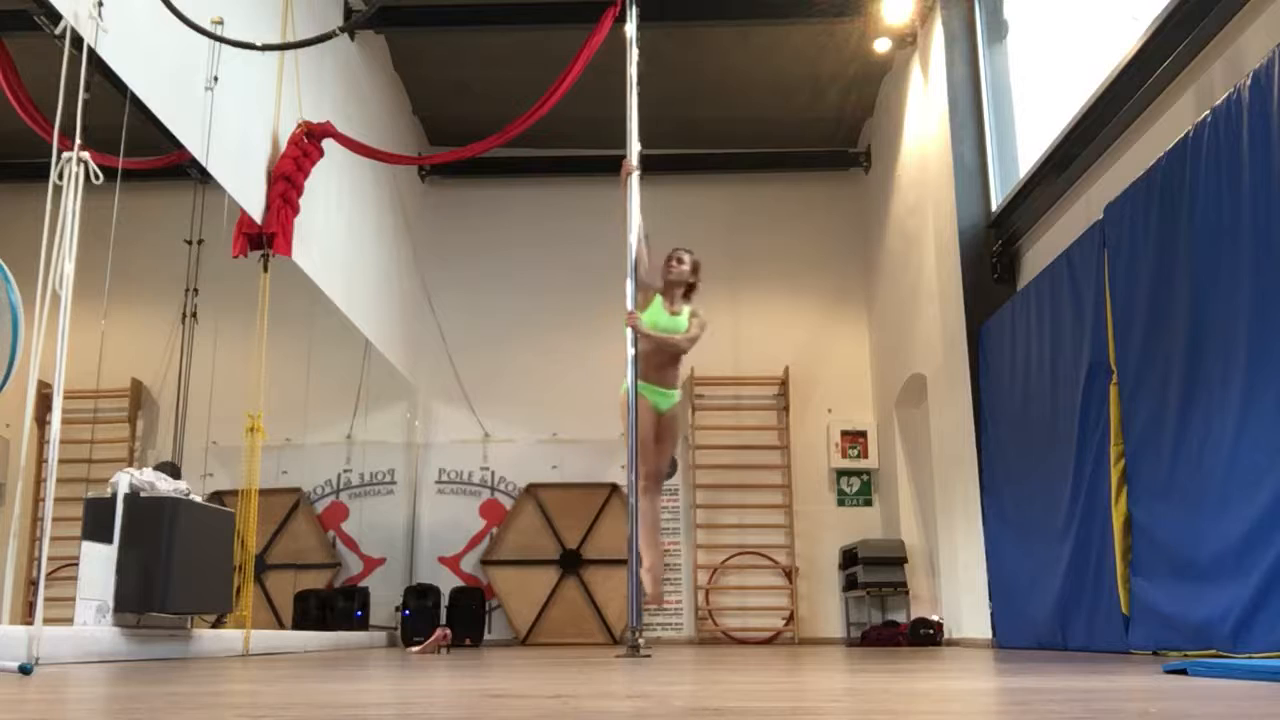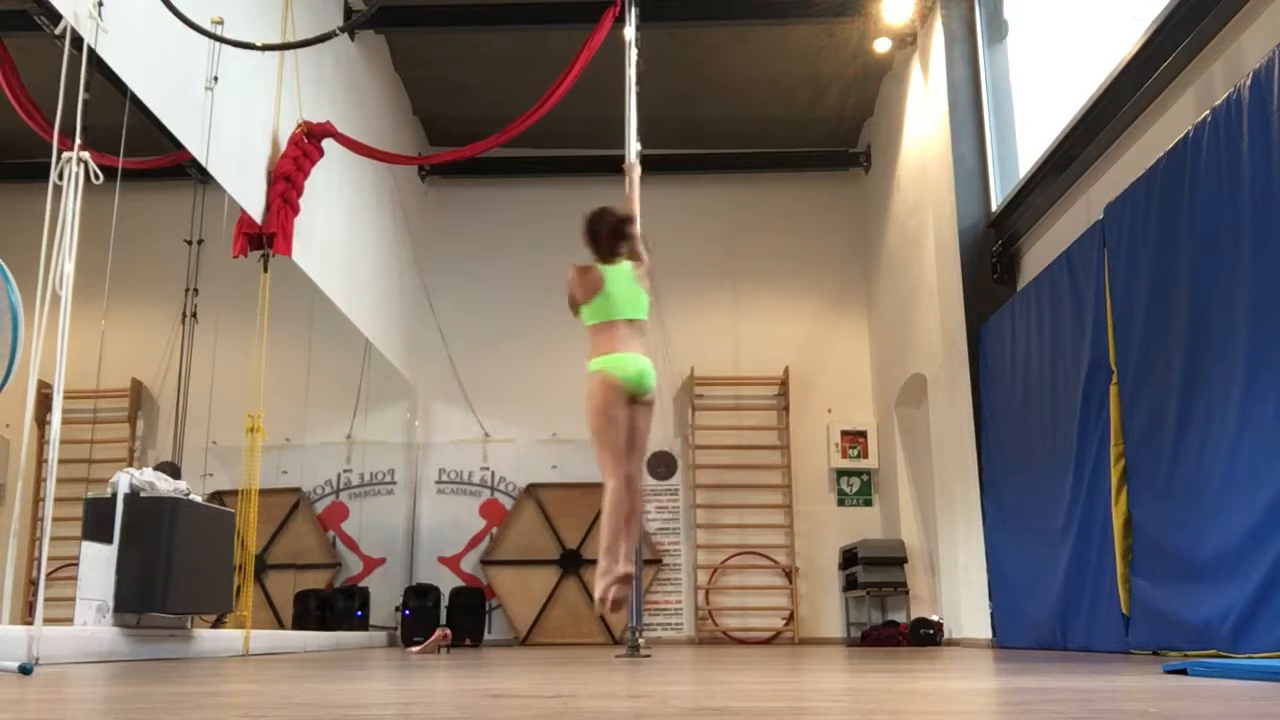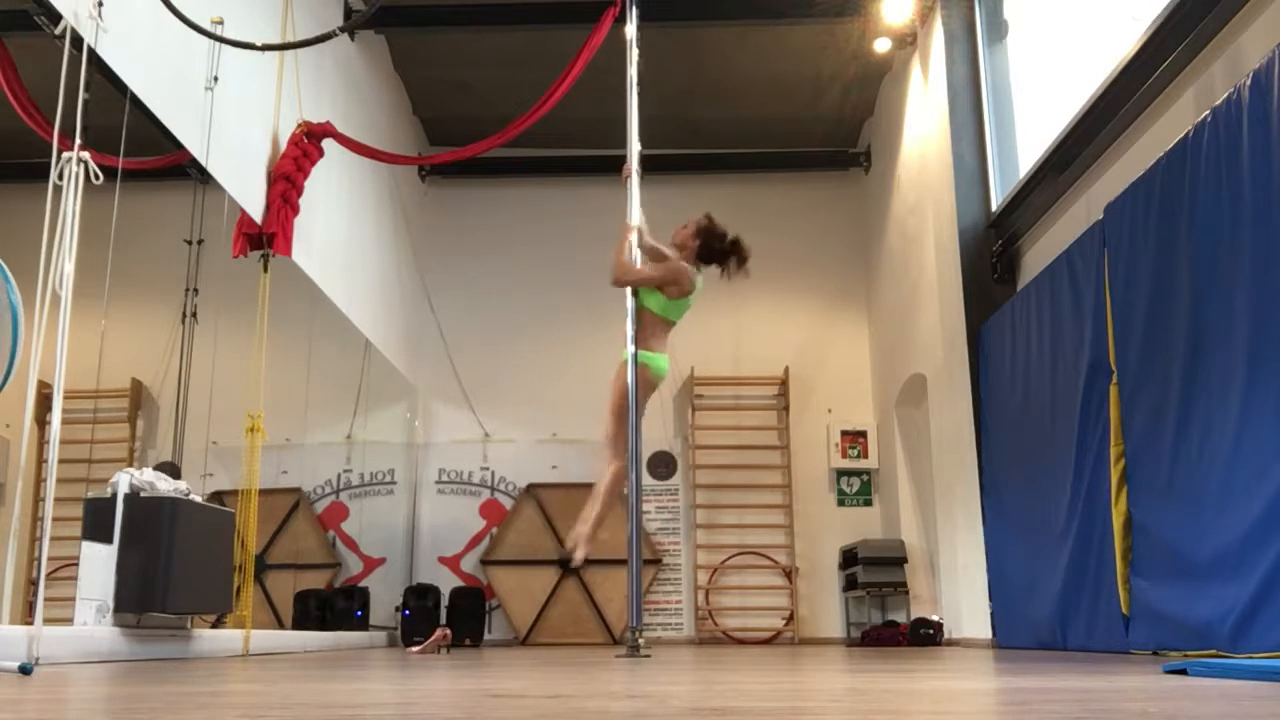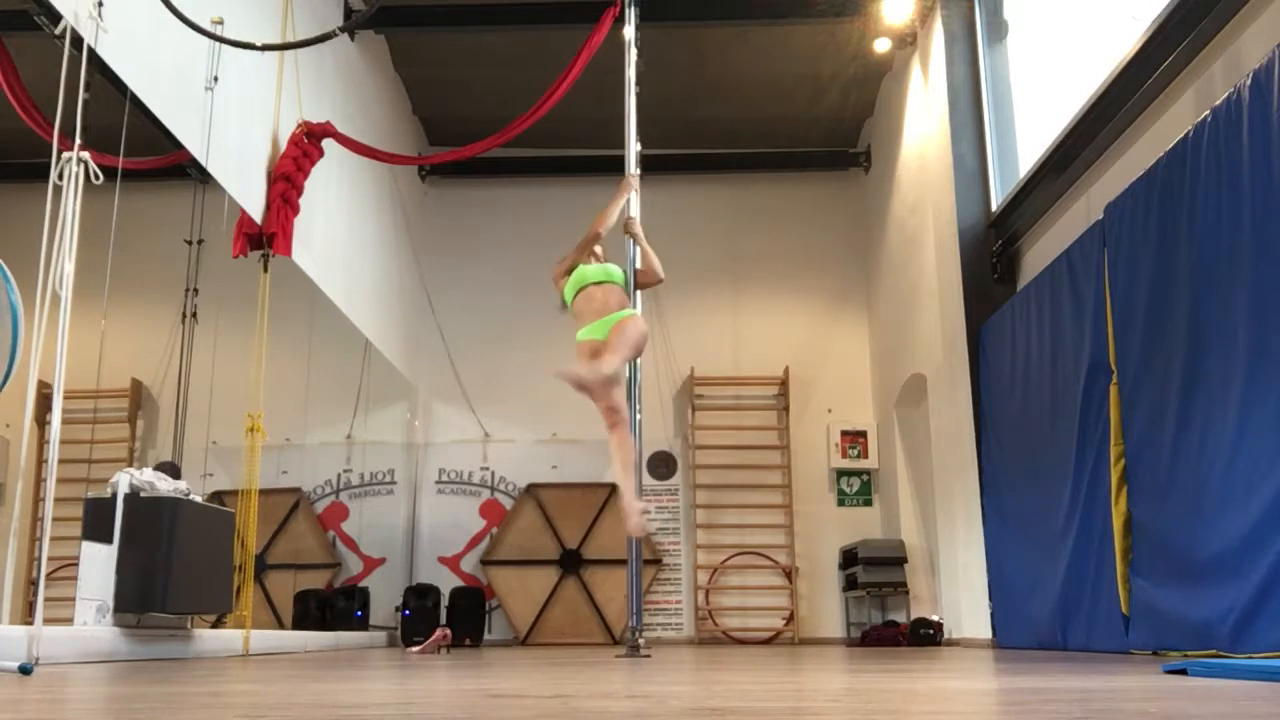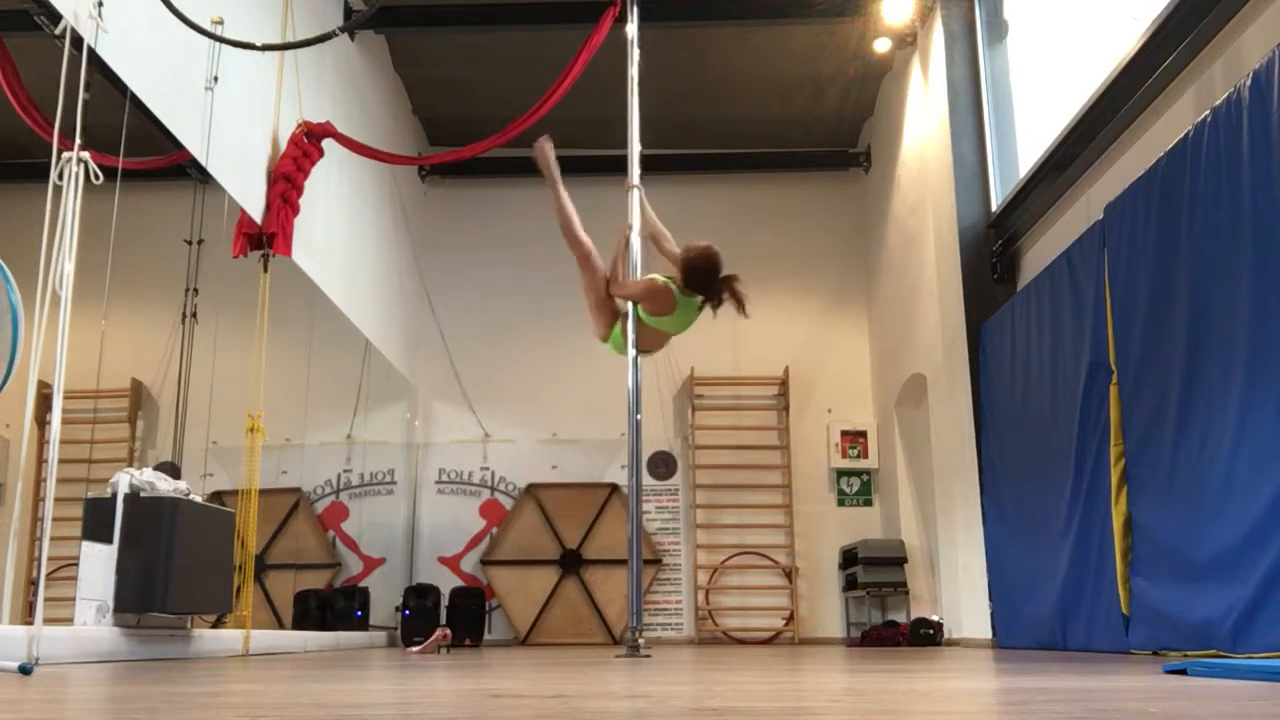
dt=1s
person 1, frame 1
left shoulder: (696, 317)
right shoulder: (646, 297)
left elbow: (683, 345)
right elbow: (637, 242)
left wrist: (646, 331)
right wrist: (629, 188)
left hip: (669, 399)
right hip: (640, 393)
left knee: (655, 483)
right knee: (644, 481)
left ankle: (653, 566)
right ankle: (650, 568)
person 1, frame 2
left shoulder: (578, 276)
right shoulder: (639, 267)
right elbow: (635, 239)
left hip: (607, 371)
right hip: (643, 371)
left knee: (614, 472)
right knee: (633, 472)
left ankle: (608, 566)
right ankle: (625, 563)
person 1, frame 3
left shoulder: (681, 273)
right shoulder: (678, 267)
left elbow: (620, 276)
right elbow: (646, 241)
left wrist: (628, 238)
left hip: (639, 361)
right hip: (651, 362)
left knee: (618, 447)
right knee: (618, 446)
left ankle: (589, 527)
right ankle: (587, 522)
person 1, frame 4
left shoulder: (617, 272)
right shoulder: (564, 273)
left elbow: (655, 274)
right elbow: (596, 232)
left wrist: (638, 236)
right wrist: (623, 194)
left hip: (627, 325)
right hip: (591, 340)
left knee: (616, 346)
right knee: (614, 418)
left ankle: (595, 375)
right ankle: (630, 503)
person 1, frame 5
left shoulder: (660, 290)
right shoulder: (710, 291)
left elbow: (613, 287)
right elbow: (669, 250)
left wrist: (623, 244)
right wrist: (640, 198)
left hip: (618, 338)
right hip: (644, 346)
left knee: (584, 249)
left ankle: (553, 173)
